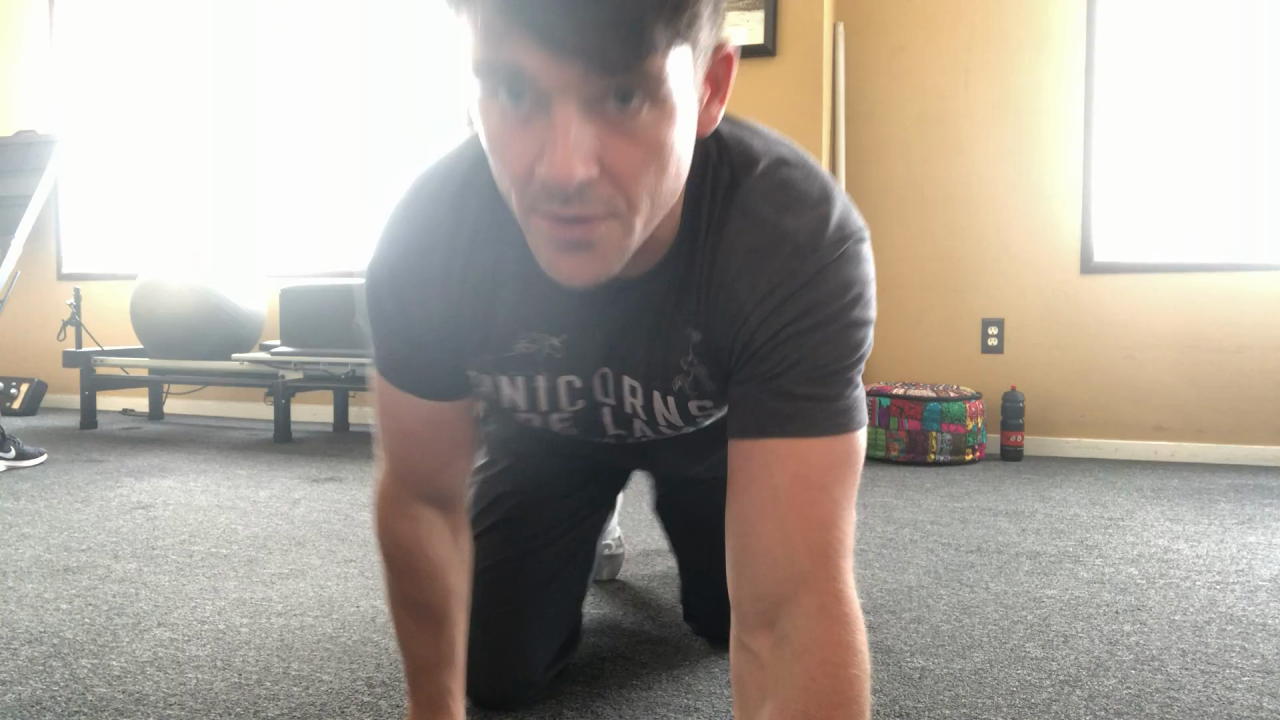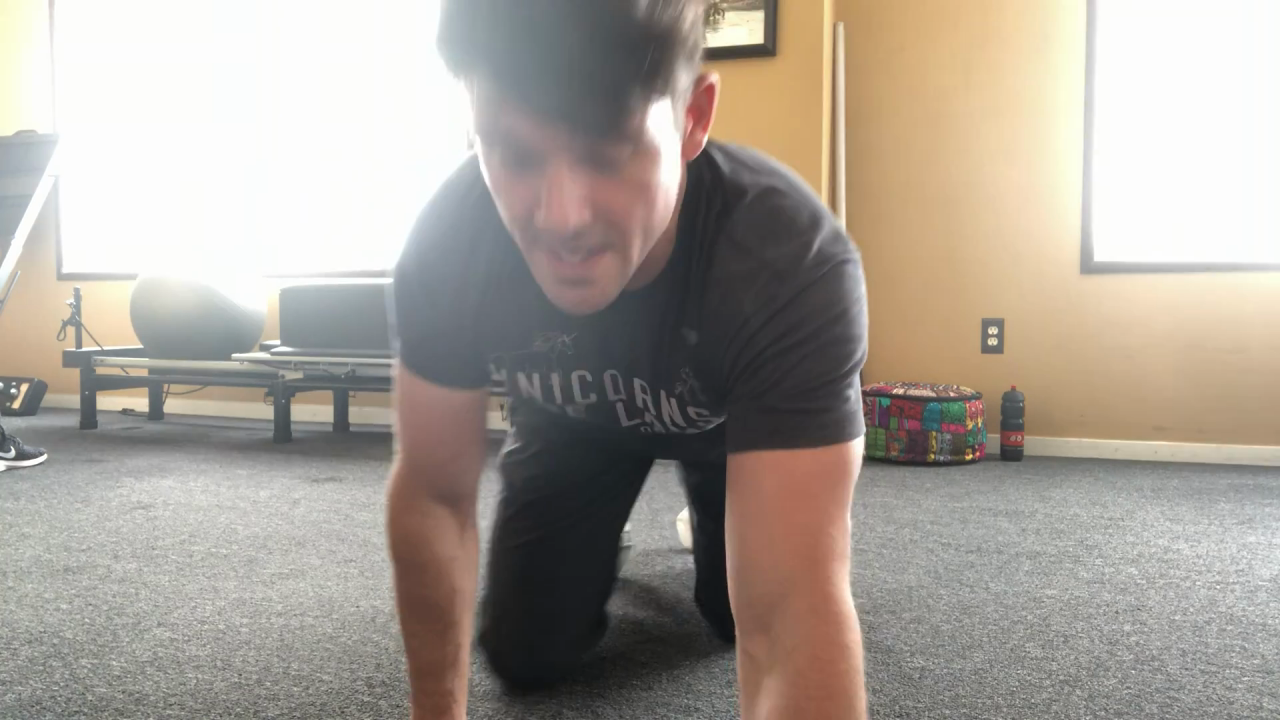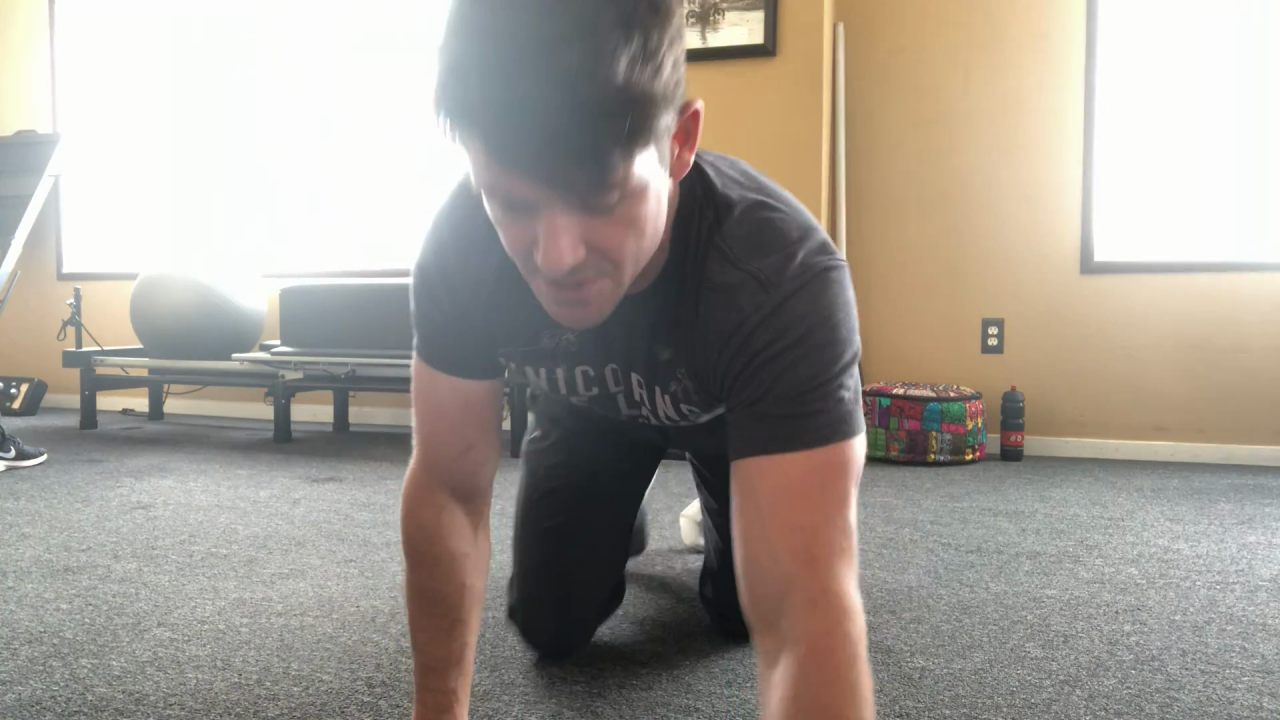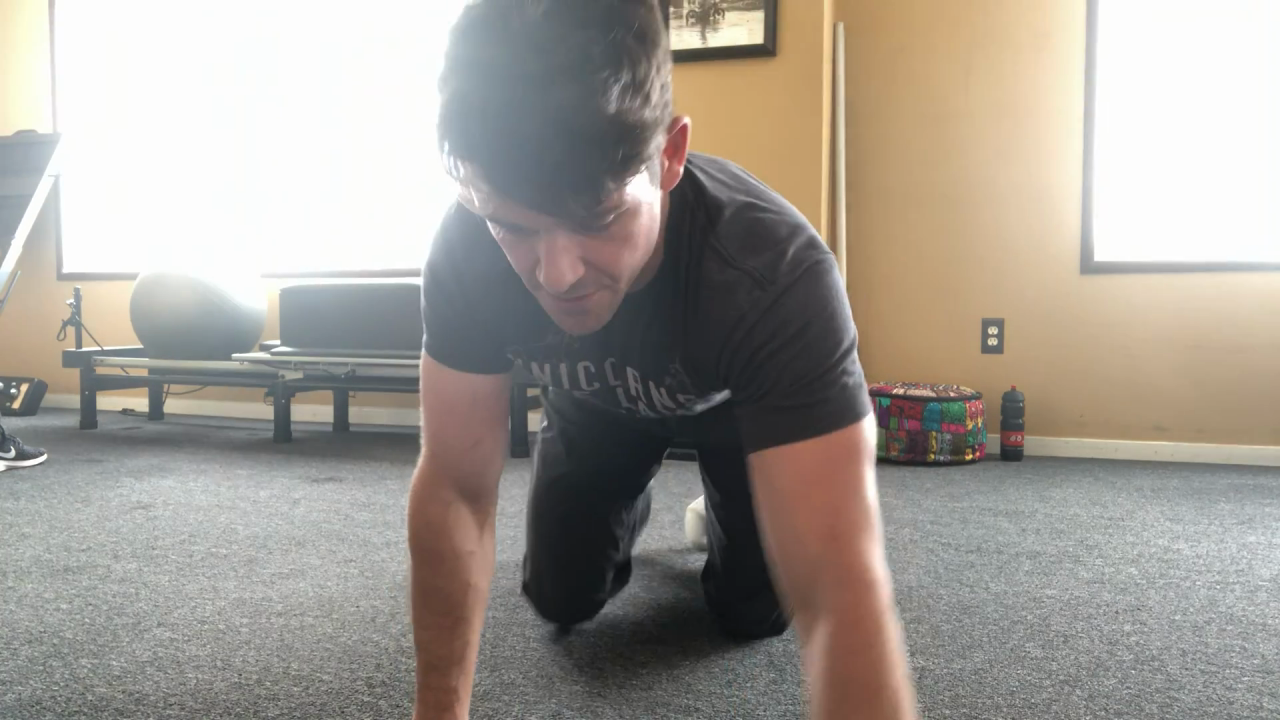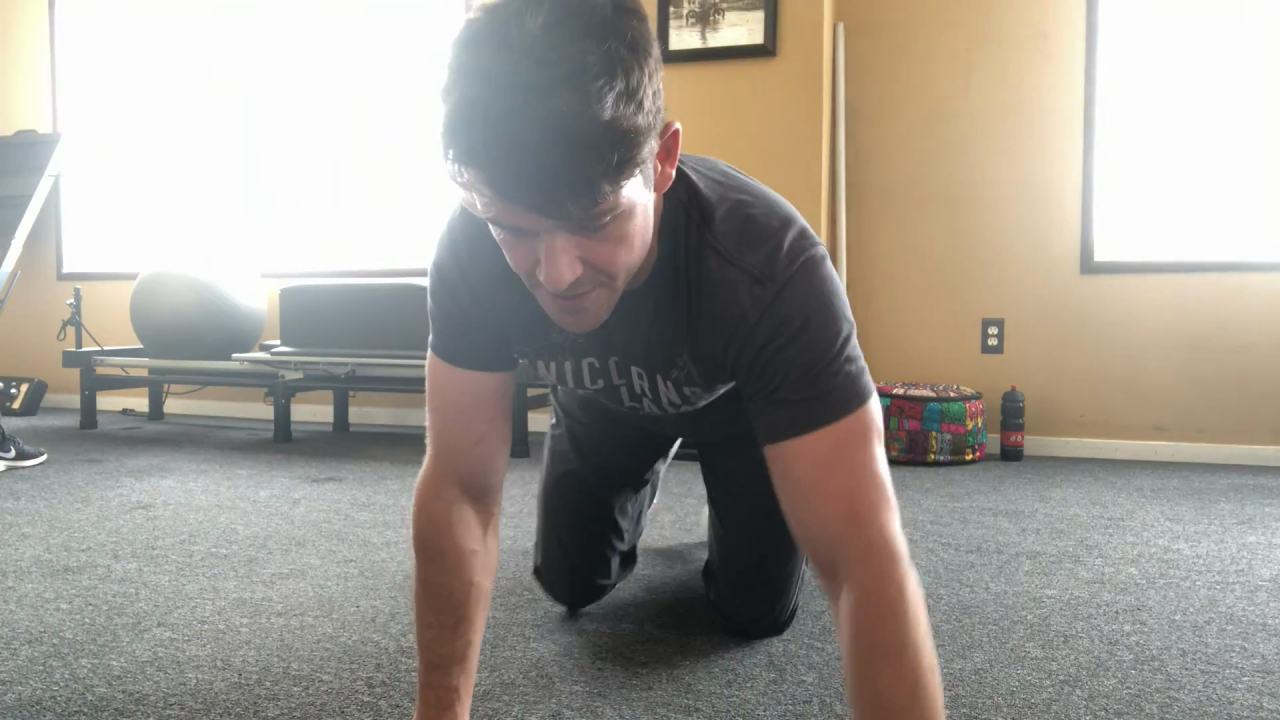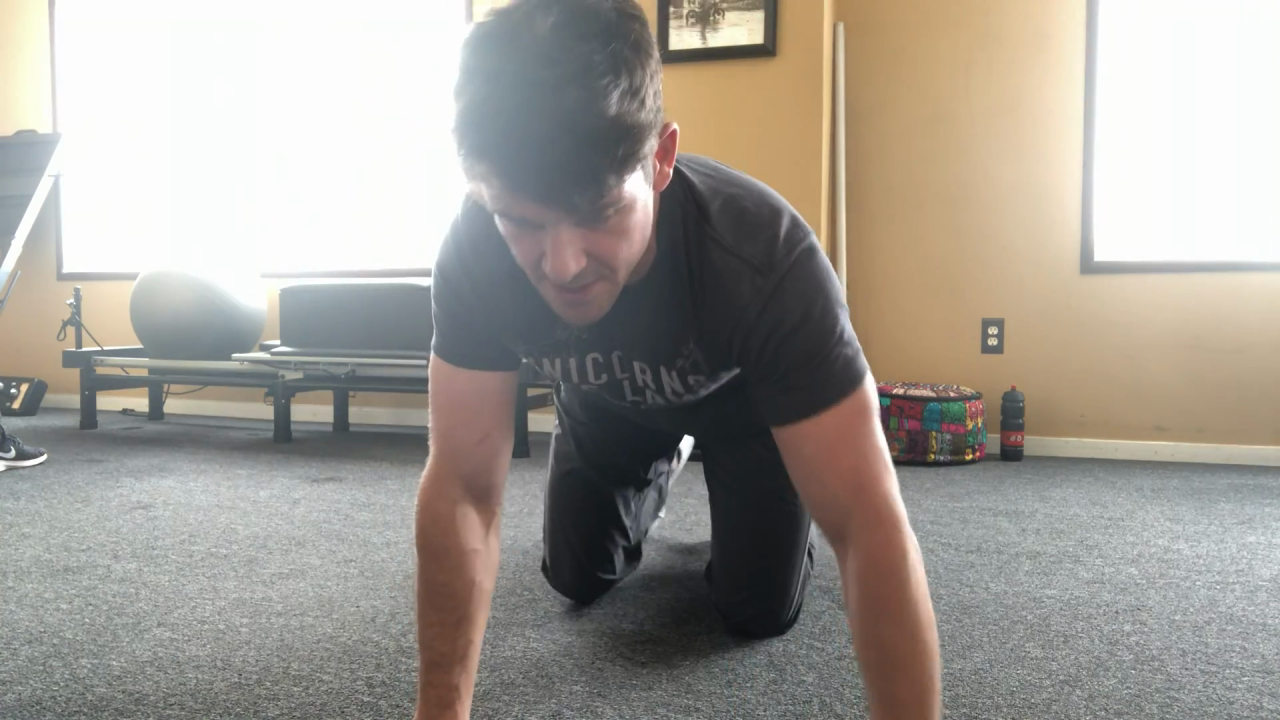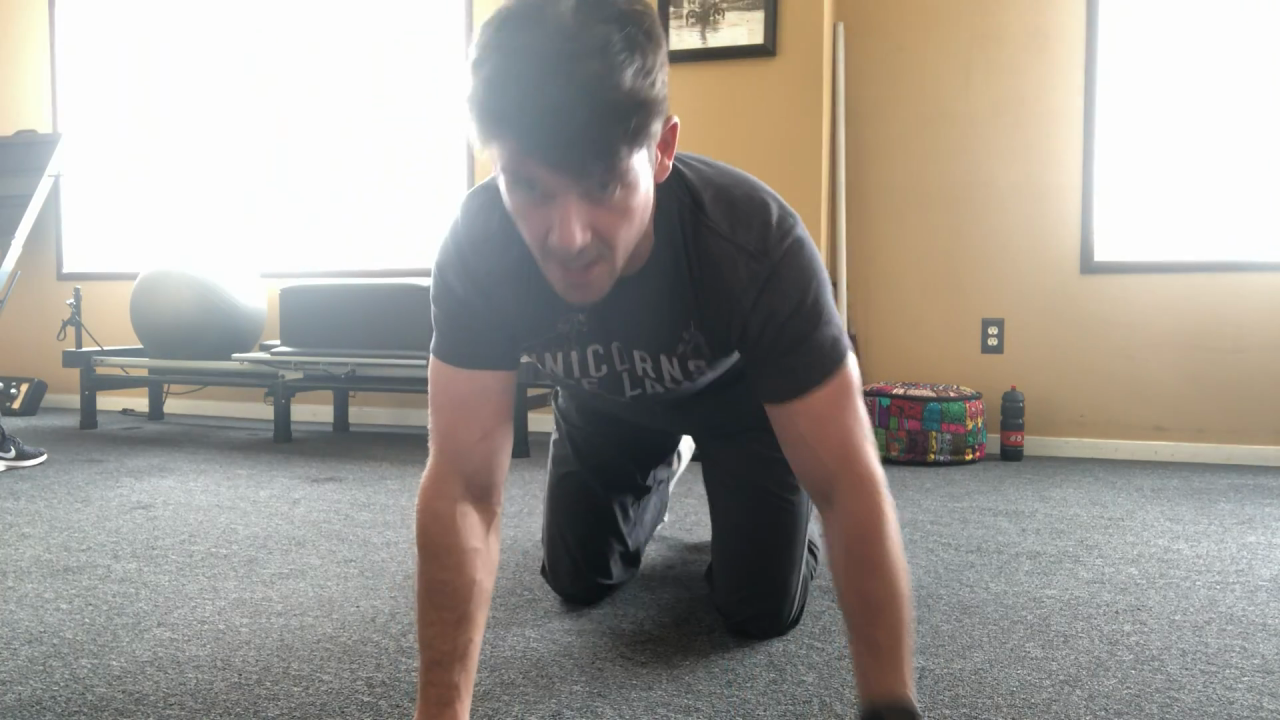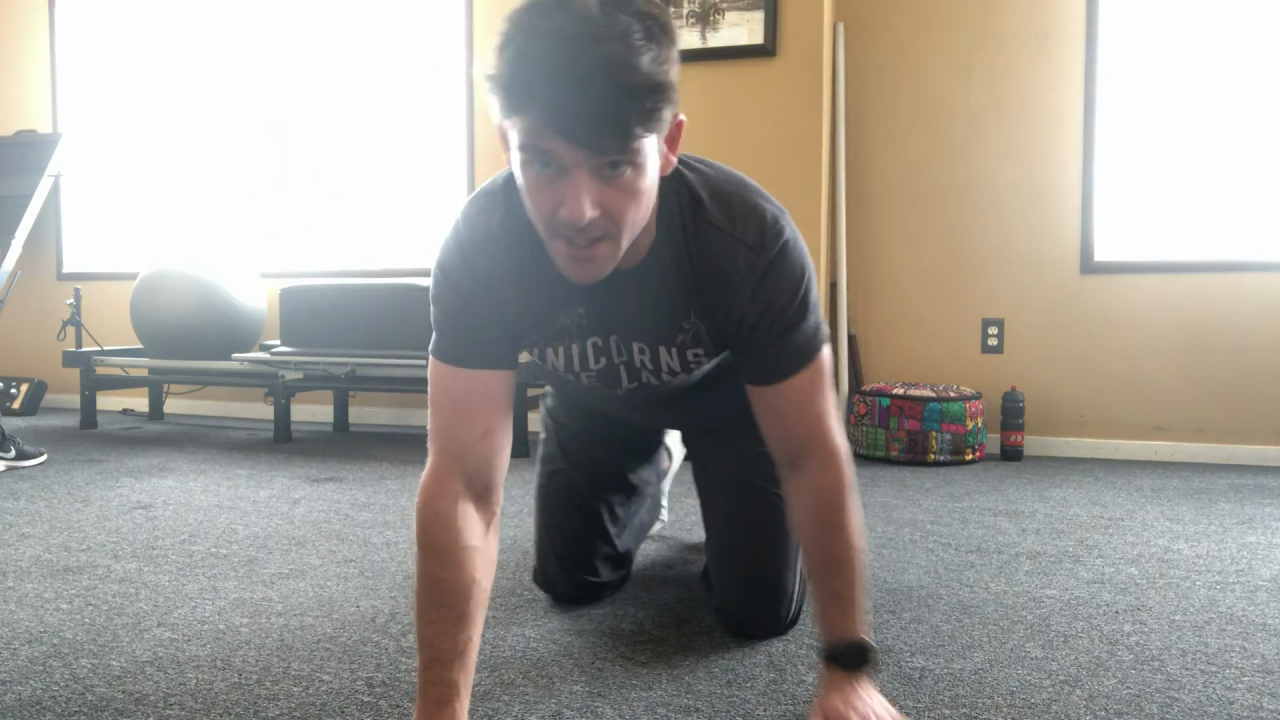
dt=0.1s
person 1, frame 1
left shoulder: (804, 238)
right shoulder: (427, 236)
left elbow: (792, 611)
right elbow: (422, 496)
left hip: (716, 429)
right hip: (542, 433)
left knee: (732, 620)
left ankle: (702, 519)
right ankle: (572, 538)
person 1, frame 2
left shoulder: (793, 260)
right shoulder: (446, 242)
left elbow: (789, 615)
right elbow: (434, 492)
left hip: (734, 419)
right hip: (570, 423)
left knee: (741, 619)
right knee: (525, 658)
left ankle: (719, 516)
right ankle: (589, 539)
person 1, frame 3
left shoulder: (783, 269)
right shoulder: (463, 248)
left elbow: (802, 615)
right elbow: (449, 491)
left hip: (741, 410)
right hip: (591, 408)
left knee: (744, 611)
right knee: (552, 627)
left ankle: (723, 513)
right ankle: (616, 521)
person 1, frame 4
left shoulder: (776, 271)
right shoulder: (467, 250)
left elbow: (838, 594)
right elbow: (455, 487)
left hip: (738, 403)
right hip: (594, 404)
left knee: (752, 613)
right knee: (561, 599)
left ankle: (728, 511)
right ankle: (624, 505)
person 1, frame 5
left shoulder: (771, 266)
right shoulder: (471, 253)
left elbow: (863, 562)
right elbow: (460, 489)
left hip: (744, 400)
right hip: (605, 401)
left knee: (756, 613)
right knee: (573, 583)
left ankle: (731, 499)
right ankle: (643, 477)
person 1, frame 6
left shoulder: (766, 256)
right shoulder: (475, 253)
left elbow: (867, 525)
right elbow: (463, 490)
left hip: (745, 396)
right hip: (607, 401)
left knee: (759, 613)
right knee: (579, 578)
left ankle: (739, 502)
right ankle: (653, 476)
person 1, frame 7
left shoulder: (759, 245)
right shoulder: (476, 250)
left elbow: (849, 487)
right elbow: (462, 487)
left hip: (742, 392)
right hip: (606, 402)
left knee: (761, 612)
right knee: (579, 581)
left ankle: (741, 508)
right ankle: (658, 475)
person 1, frame 8
left shoulder: (750, 240)
right shoulder: (479, 247)
left elbow: (814, 458)
right elbow: (461, 487)
left hip: (729, 390)
right hip: (593, 399)
left knee: (758, 612)
right knee: (570, 582)
left ankle: (734, 506)
right ankle: (647, 478)
